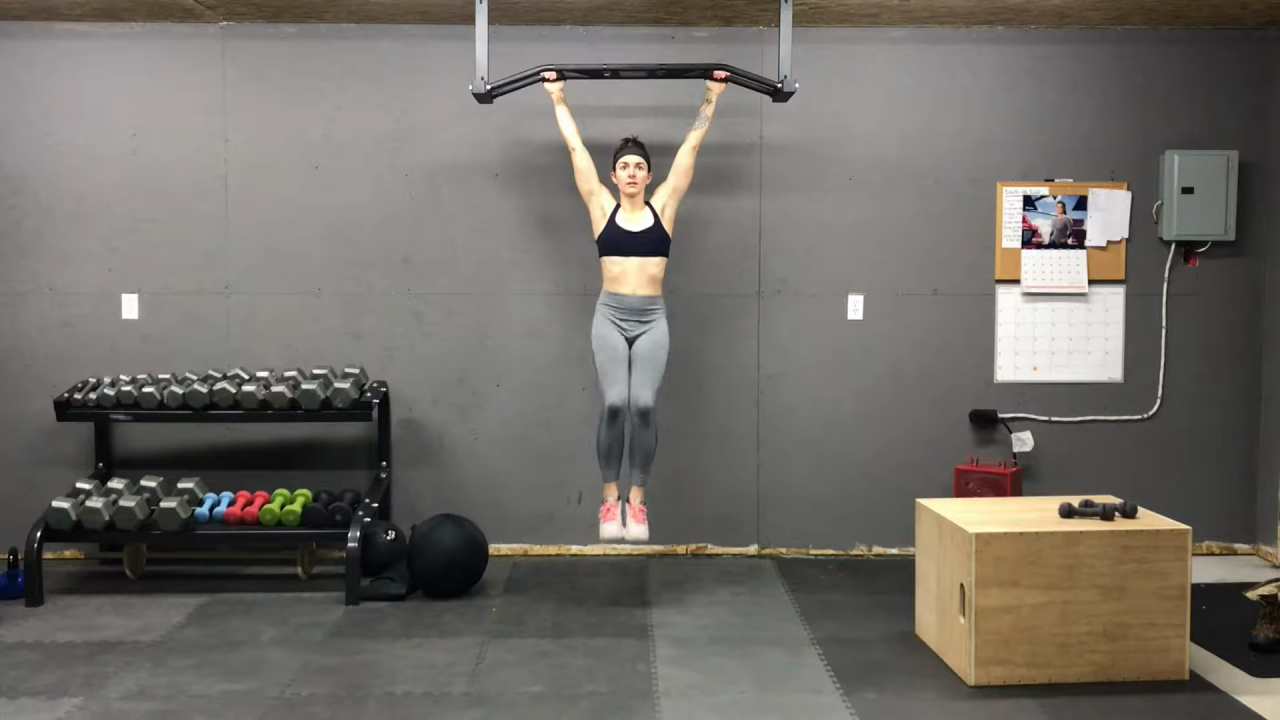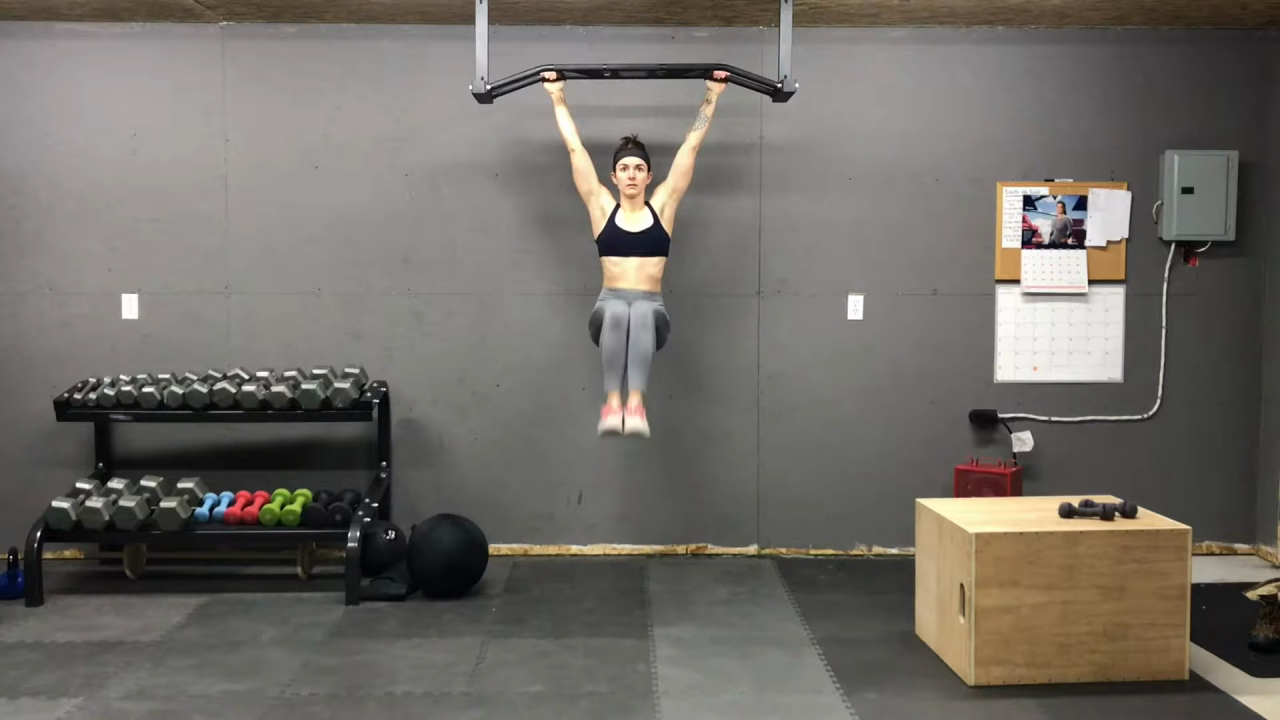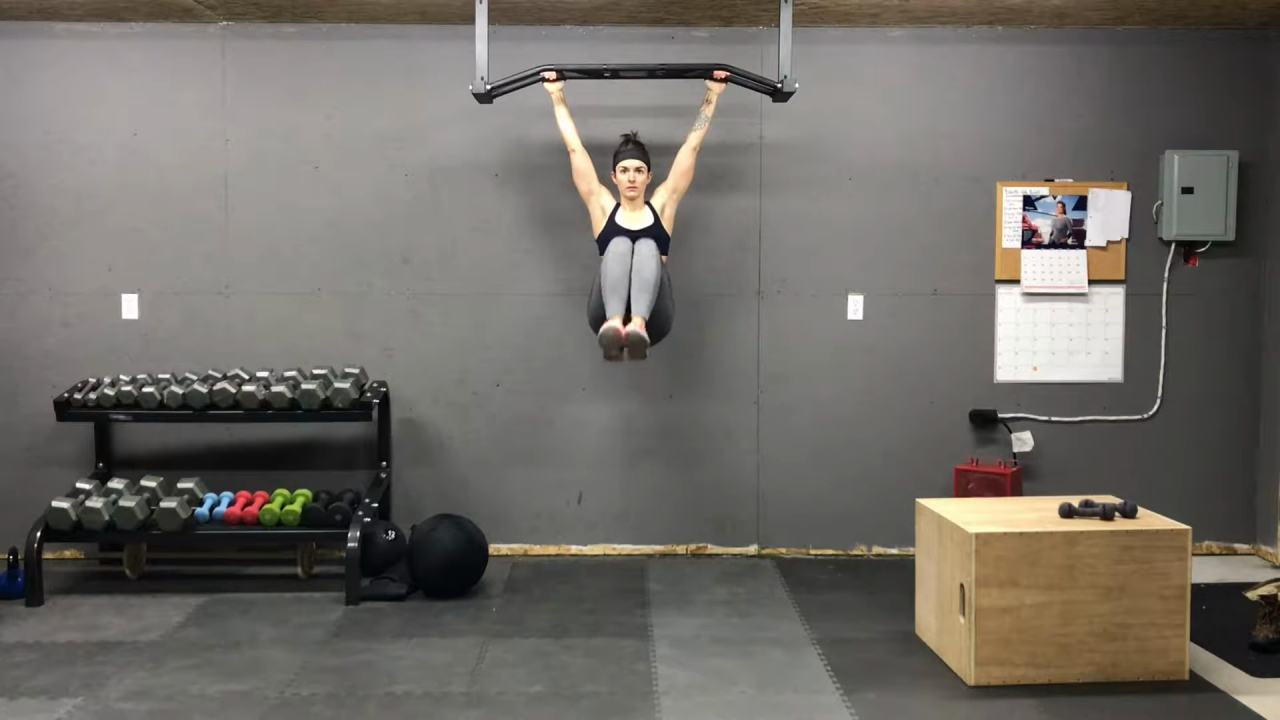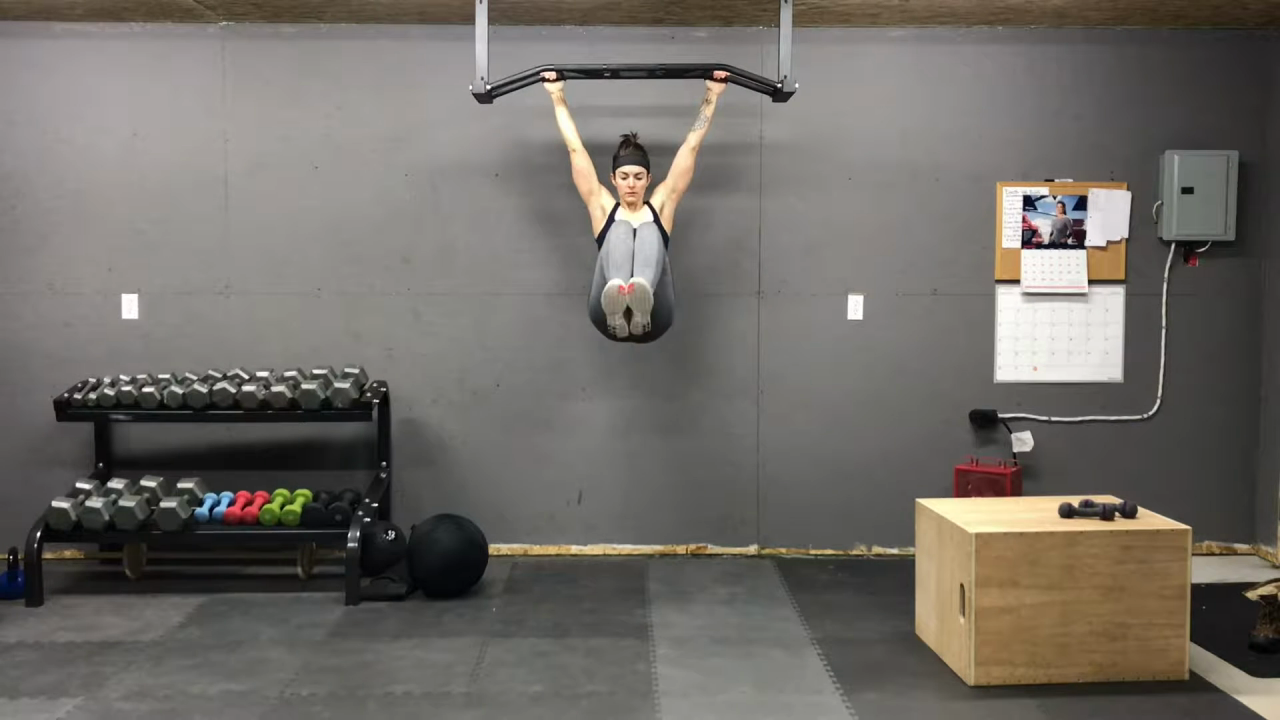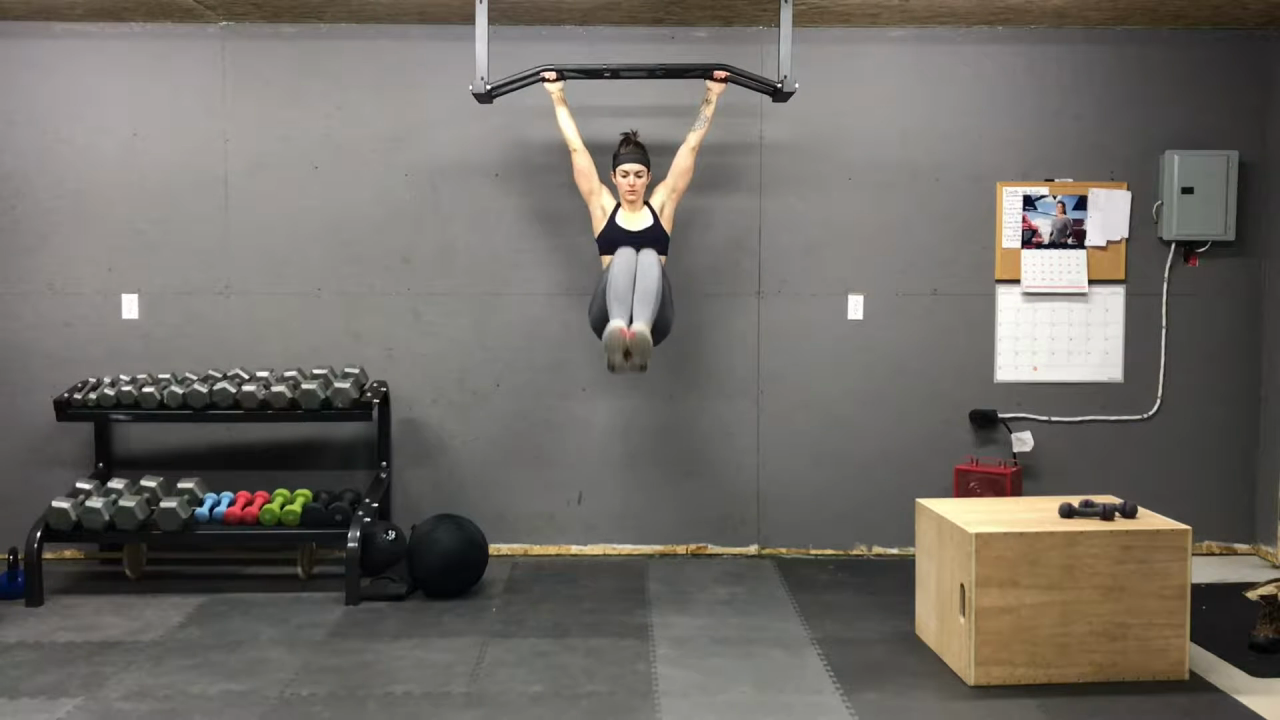
dt=0.3s
person 1, frame 1
left shoulder: (662, 205)
right shoulder: (602, 206)
left elbow: (691, 145)
right elbow: (576, 147)
left wrist: (712, 96)
right wrist: (557, 97)
left hip: (652, 320)
right hip: (610, 317)
left knee: (642, 406)
right knee: (615, 404)
left ankle: (637, 499)
right ankle: (611, 498)
person 1, frame 2
left shoulder: (663, 204)
right shoulder: (601, 204)
left elbow: (691, 146)
right elbow: (575, 148)
left wrist: (711, 96)
right wrist: (558, 98)
left hip: (650, 308)
right hip: (610, 304)
left knee: (641, 318)
right knee: (617, 316)
left ankle: (635, 404)
right ankle: (613, 404)
person 1, frame 3
left shoulder: (662, 205)
right shoulder: (602, 207)
left elbow: (692, 147)
right elbow: (575, 148)
left wrist: (711, 96)
right wrist: (557, 96)
left hip: (653, 318)
right hip: (605, 309)
left knee: (647, 249)
right knee: (618, 247)
left ankle: (638, 326)
right ankle: (614, 325)
person 1, frame 4
left shoulder: (661, 205)
right shoulder: (602, 206)
left elbow: (691, 146)
right elbow: (575, 148)
left wrist: (711, 95)
right wrist: (557, 96)
left hip: (655, 316)
right hip: (606, 314)
left knee: (648, 230)
right knee: (621, 230)
left ankle: (642, 301)
right ankle: (617, 302)
person 1, frame 5
left shoulder: (662, 203)
right shoulder: (602, 205)
left elbow: (691, 146)
right elbow: (576, 148)
left wrist: (711, 96)
right wrist: (558, 97)
left hip: (651, 304)
right hip: (612, 297)
left knee: (649, 260)
right knee: (624, 258)
left ankle: (641, 334)
right ankle: (618, 332)
